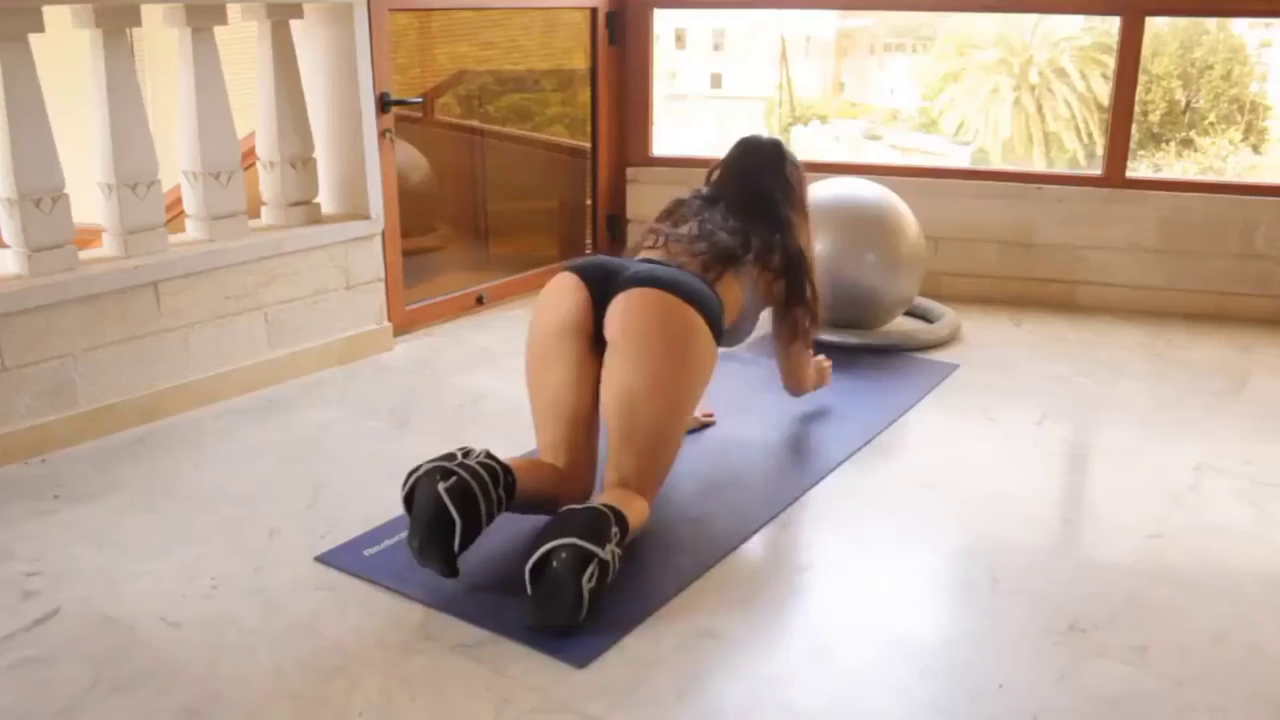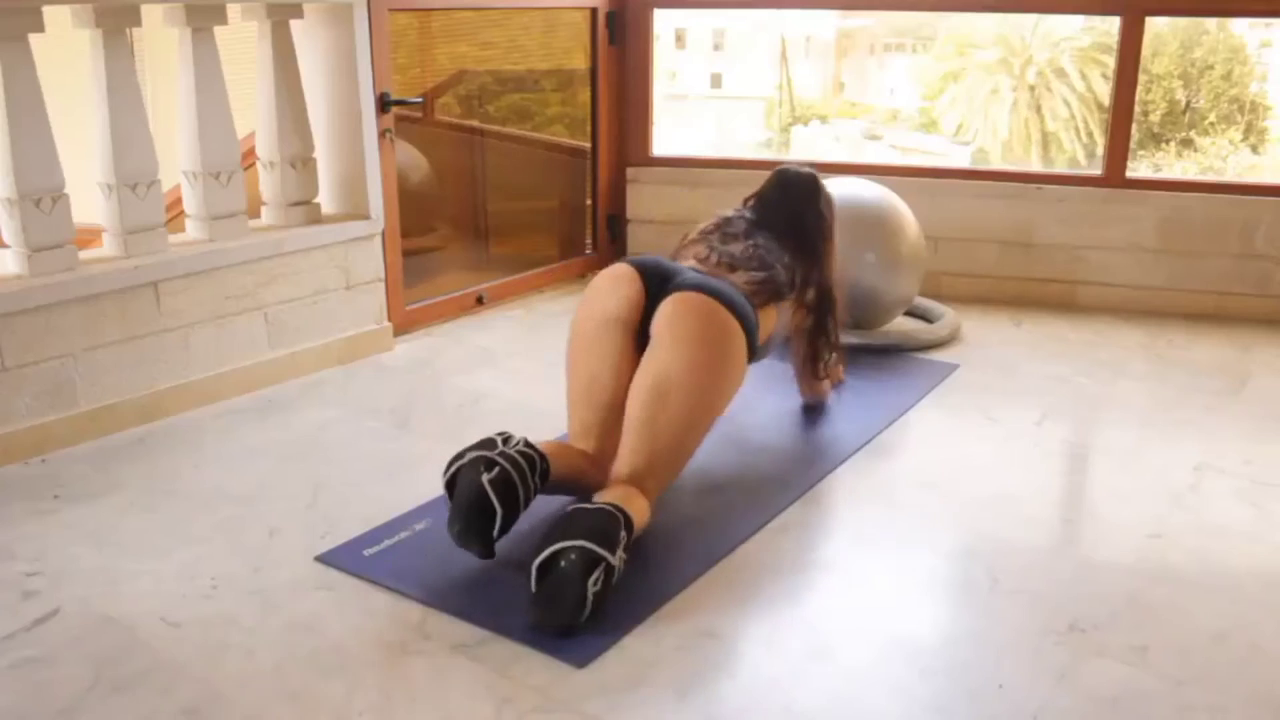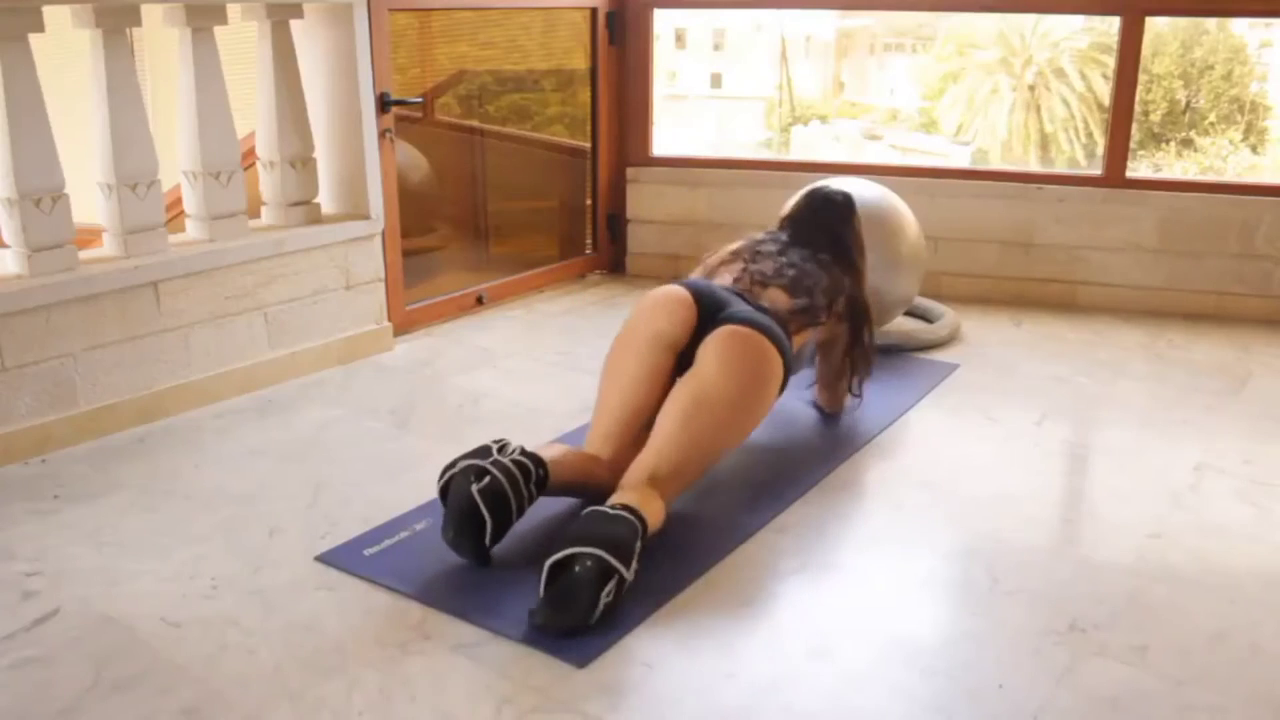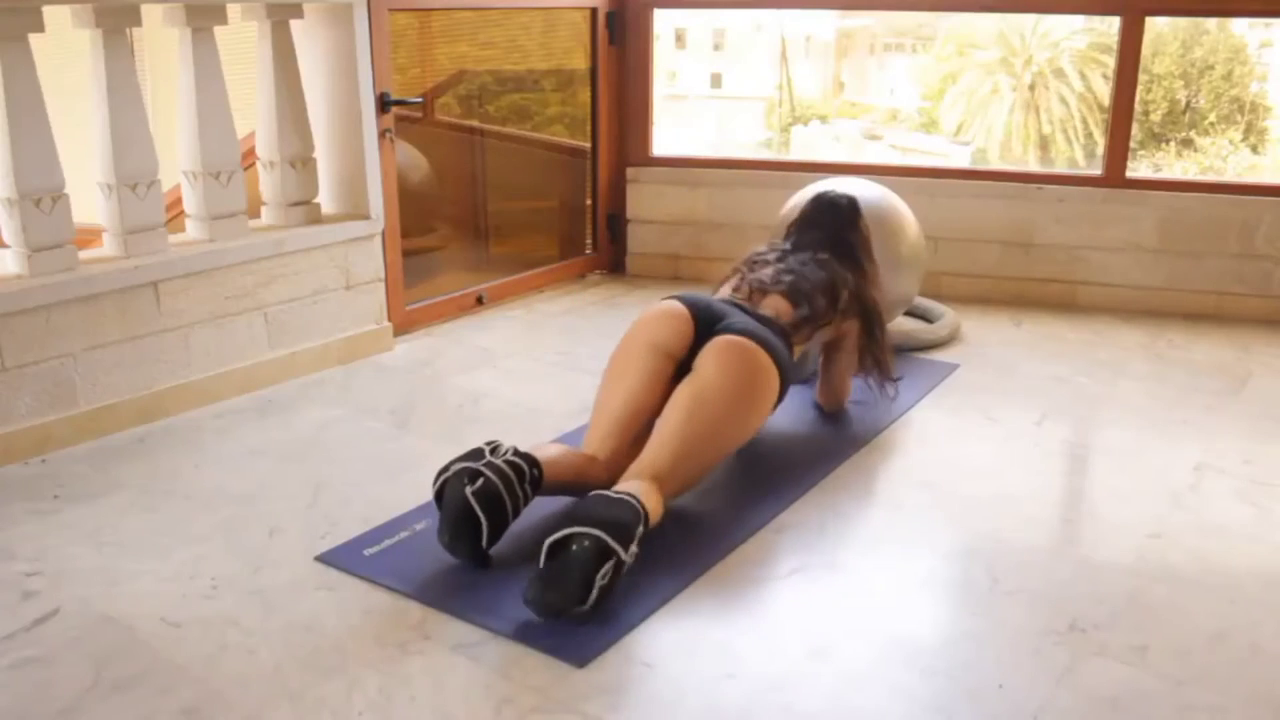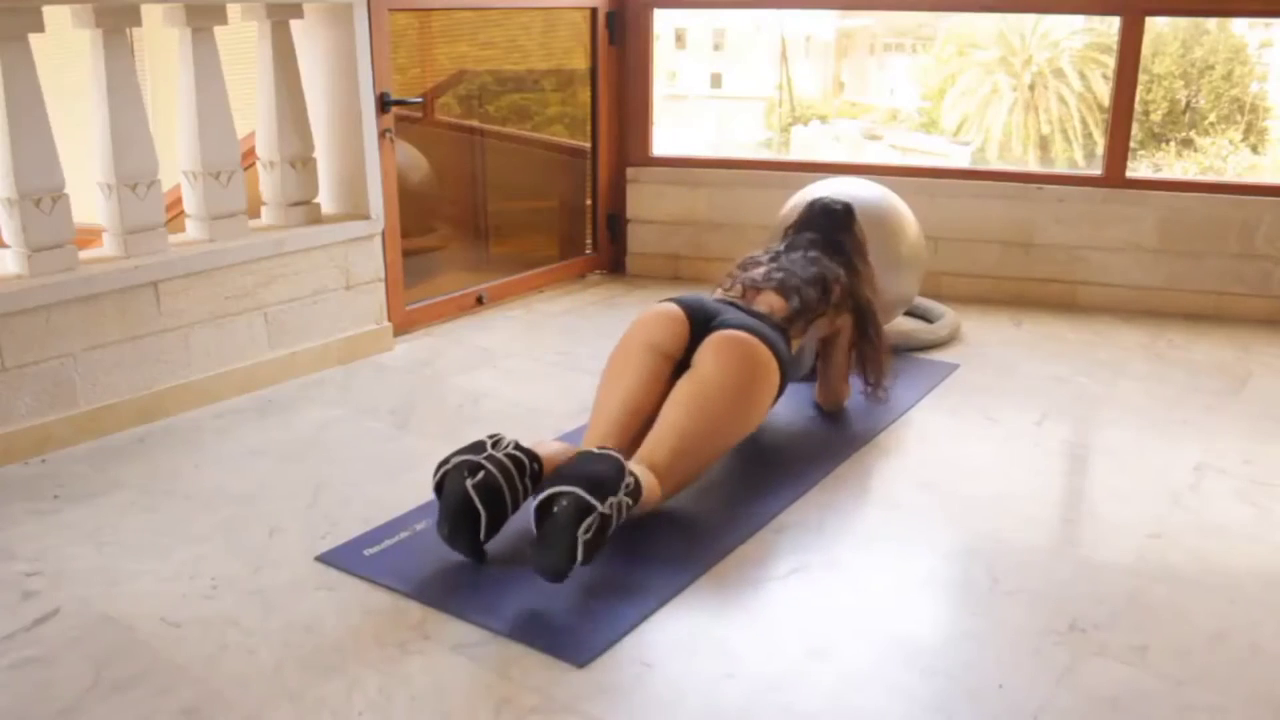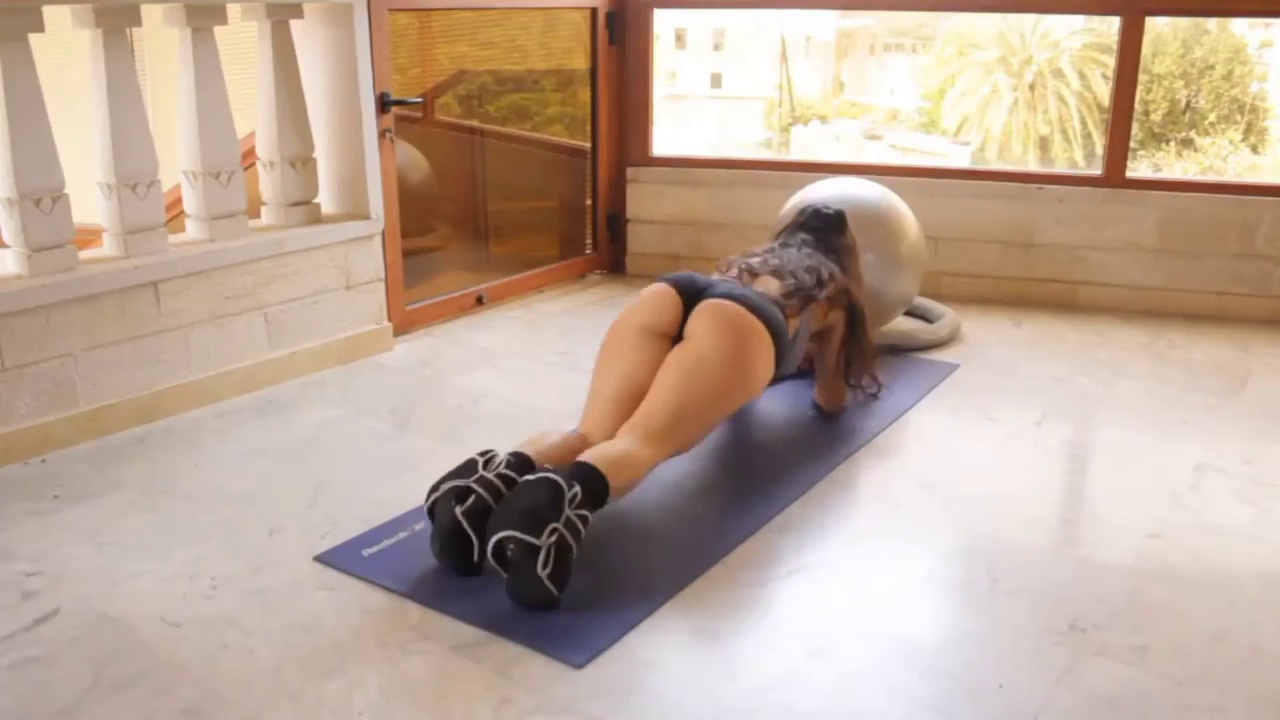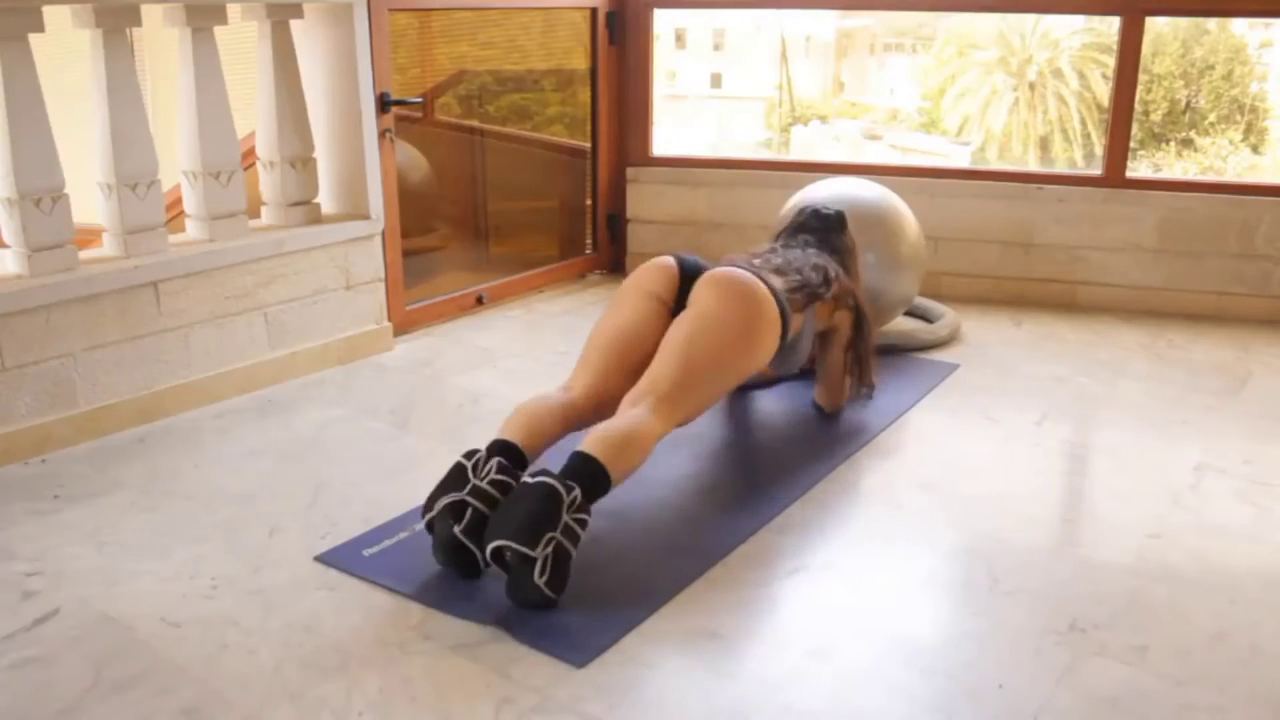
dt=0.2s
person 1, frame 1
left shoulder: (683, 212)
right shoulder: (780, 255)
right elbow: (796, 382)
left wrist: (667, 410)
right wrist: (817, 375)
left hip: (573, 283)
right hip: (664, 309)
left knee: (564, 476)
right knee: (630, 491)
left ankle: (480, 478)
right ankle: (595, 533)
person 1, frame 2
left shoulder: (710, 231)
right shoulder: (805, 281)
right elbow: (812, 390)
left wrist: (675, 409)
right wrist: (828, 379)
left hip: (623, 279)
right hip: (708, 318)
left knee: (590, 462)
right knee: (632, 485)
left ankle: (521, 465)
right ankle: (598, 535)
person 1, frame 3
left shoulder: (740, 248)
right shoulder: (839, 290)
right elbow: (831, 402)
right wrist: (836, 388)
left hip: (674, 300)
right hip: (751, 344)
left knee: (601, 464)
right knee: (646, 485)
left ankle: (516, 469)
right ankle: (613, 534)
person 1, frame 4
left shoulder: (759, 258)
right shoulder: (849, 296)
right elbow: (832, 402)
left hip: (676, 312)
right hip: (749, 352)
left knee: (596, 463)
right knee: (643, 483)
left ankle: (514, 469)
right ankle: (612, 522)
person 1, frame 5
left shoulder: (758, 260)
right shoulder: (844, 292)
right elbow: (830, 400)
left wrist: (797, 350)
right wrist: (824, 356)
left hip: (672, 314)
right hip: (748, 349)
left knee: (598, 457)
right knee: (645, 477)
left ankle: (513, 465)
right ankle: (603, 488)
person 1, frame 6
left shoulder: (750, 259)
right shoulder: (835, 289)
right elbow: (830, 400)
left wrist: (791, 357)
right wrist: (813, 358)
left hip: (668, 293)
right hip: (741, 324)
left knee: (595, 436)
right knee: (641, 442)
left ankle: (504, 474)
right ankle: (561, 497)
person 1, frame 7
left shoulder: (759, 259)
right shoulder: (838, 291)
left elbow: (733, 372)
right elbow: (831, 401)
left wrist: (783, 363)
right wrist: (805, 358)
left hip: (671, 273)
right hip: (736, 297)
left knee: (579, 399)
right knee: (647, 411)
left ankle: (493, 470)
right ankle: (562, 497)
